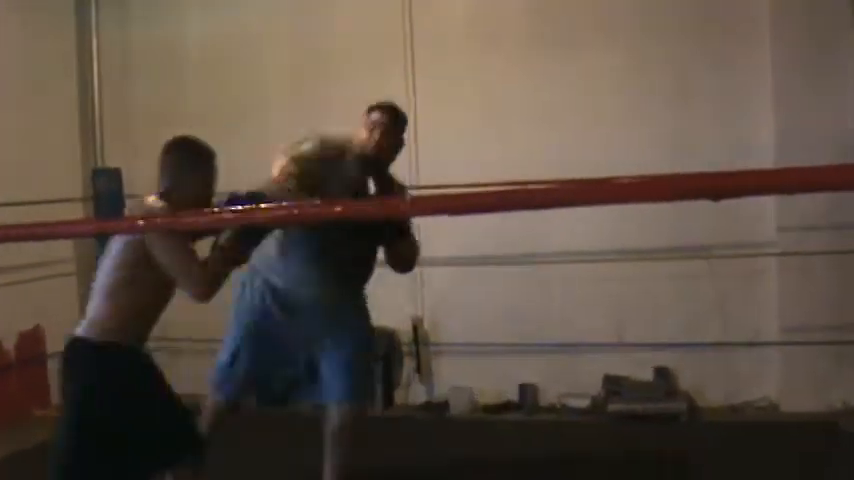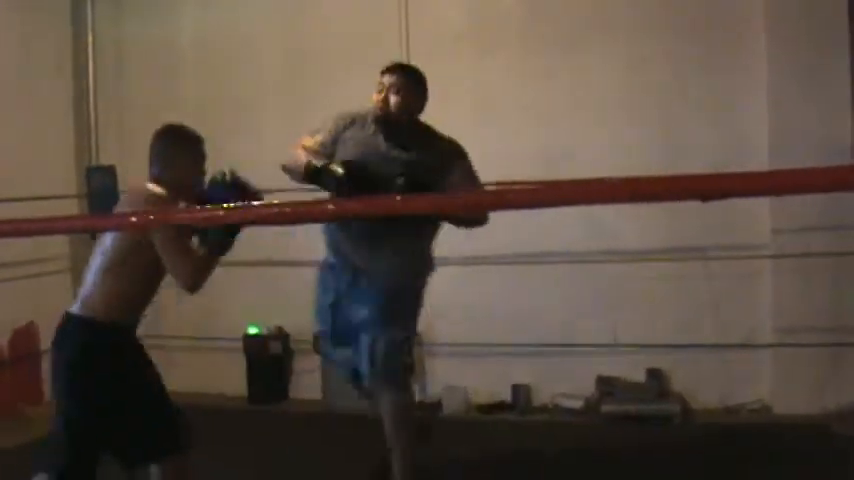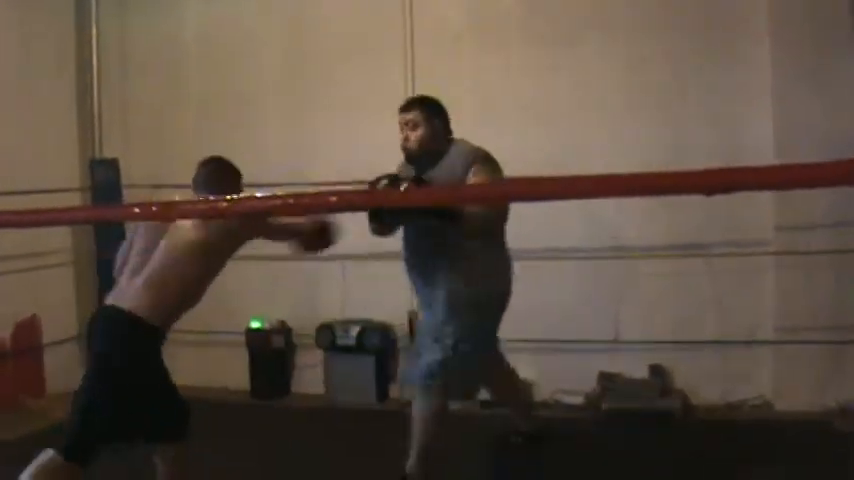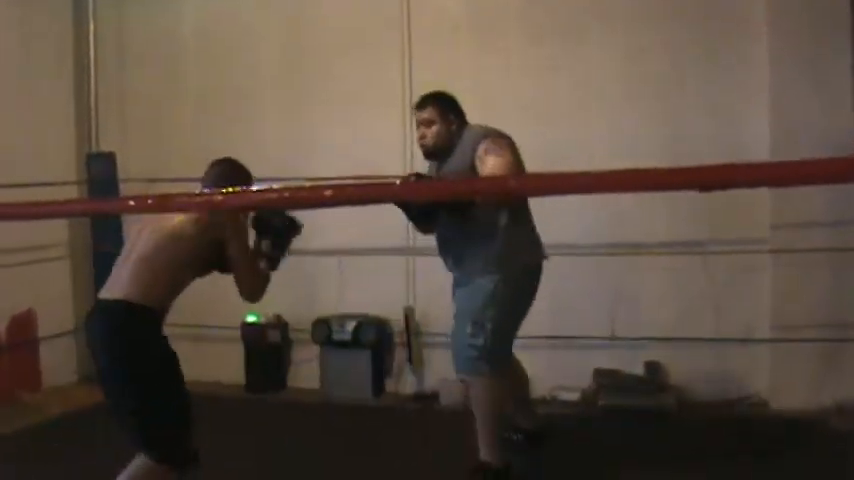
dt=0.3s
person 1, frame 1
left shoulder: (392, 194)
right shoulder: (324, 151)
left elbow: (404, 261)
right elbow: (277, 186)
left wrist: (395, 231)
left hip: (338, 299)
right hip: (275, 283)
left knee: (348, 389)
right knee: (234, 377)
person 1, frame 2
left shoulder: (442, 152)
right shoulder: (349, 125)
left elbow: (477, 211)
right elbow: (295, 159)
right wrist: (326, 172)
left hip: (392, 272)
right hip: (340, 262)
left knee: (383, 367)
right knee: (339, 349)
right ankle: (401, 419)
person 1, frame 3
left shoulder: (471, 160)
right shoulder: (408, 170)
left elbow: (494, 215)
right elbow: (381, 228)
left wrist: (439, 206)
right wrist: (381, 203)
left hip: (471, 289)
right hip: (443, 289)
left knee: (432, 375)
right knee: (481, 363)
right ankle: (528, 425)
person 1, frame 4
left shoulder: (485, 142)
right shoulder: (439, 162)
right elbow: (431, 225)
left wrist: (455, 195)
right wrist: (416, 203)
left hip: (504, 267)
right hip: (476, 271)
left knee: (474, 356)
right knee: (494, 353)
right ankle: (526, 424)
person 2, frame 1
left shoulder: (158, 215)
right shoulder: (156, 218)
right elbow: (200, 287)
right wrist: (235, 247)
left hip: (122, 356)
right hip: (98, 361)
left knee: (184, 446)
person 2, frame 2
left shoulder: (137, 200)
right shoulder: (156, 202)
right elbow: (189, 280)
left wrist: (187, 228)
right wrist: (218, 237)
left hip: (114, 339)
right hip: (90, 342)
left knee: (167, 439)
person 2, frame 3
right shoulder: (235, 217)
right elbow: (310, 233)
right wrist: (318, 226)
left hip: (112, 325)
right hip: (134, 337)
left knee: (170, 423)
right knee: (76, 449)
person 2, frame 4
right shoulder: (226, 215)
right elbow: (252, 292)
right wrist: (271, 255)
left hip: (108, 319)
right hip: (130, 327)
left knee: (173, 420)
right knee: (168, 452)
